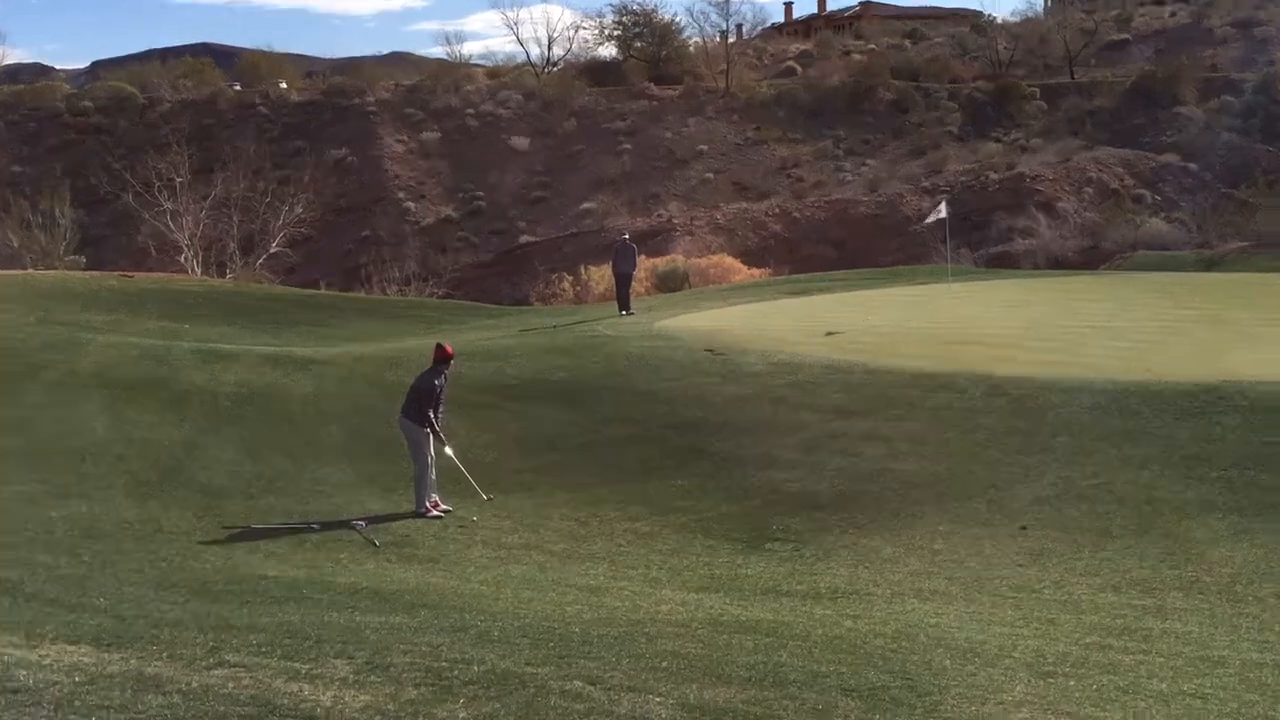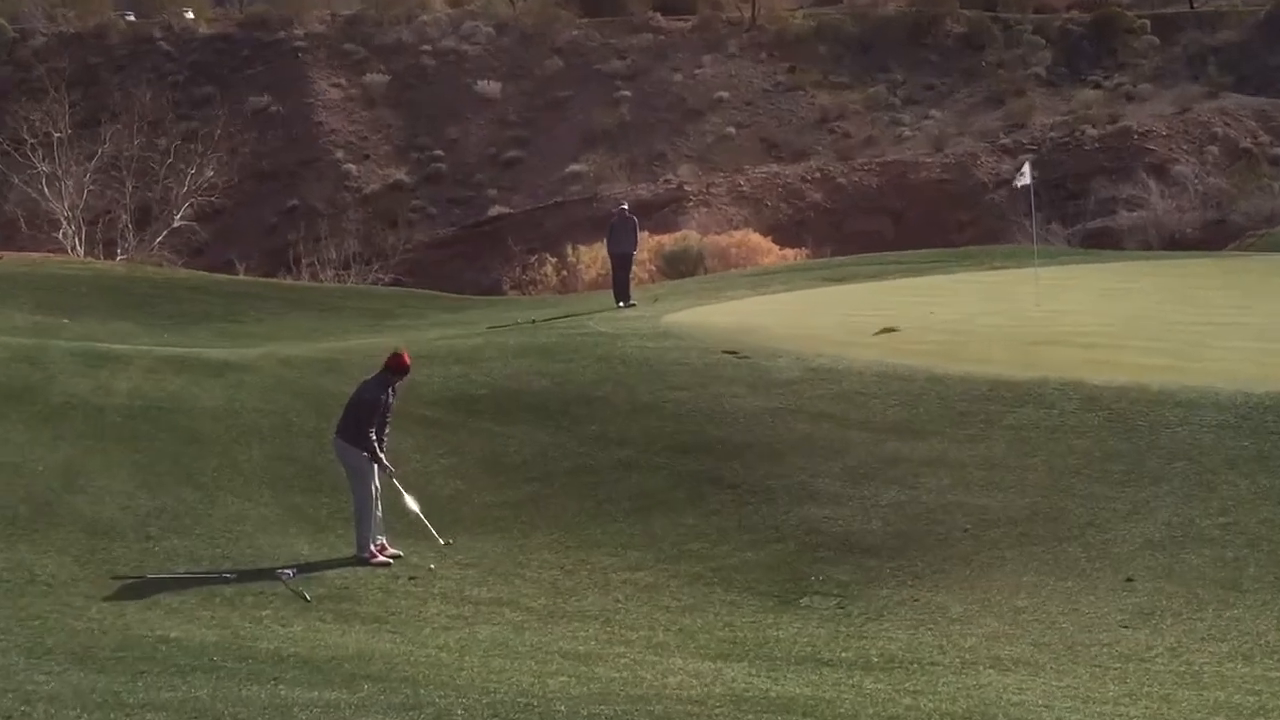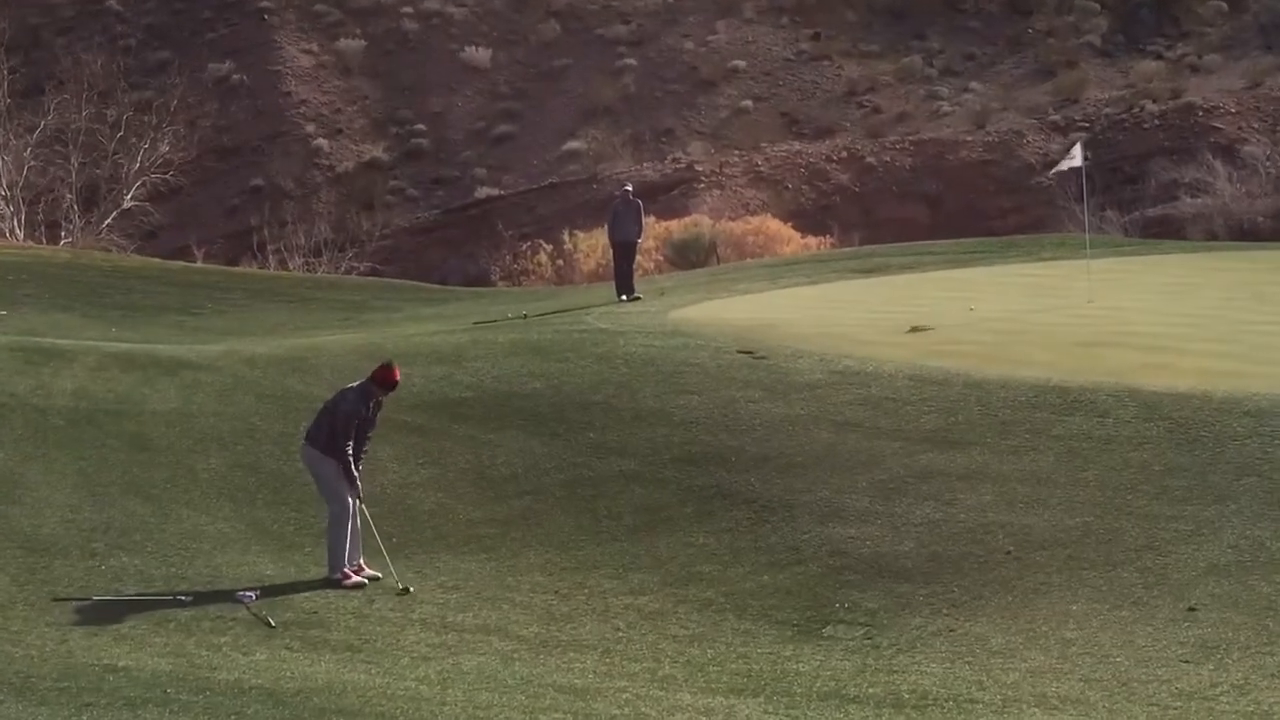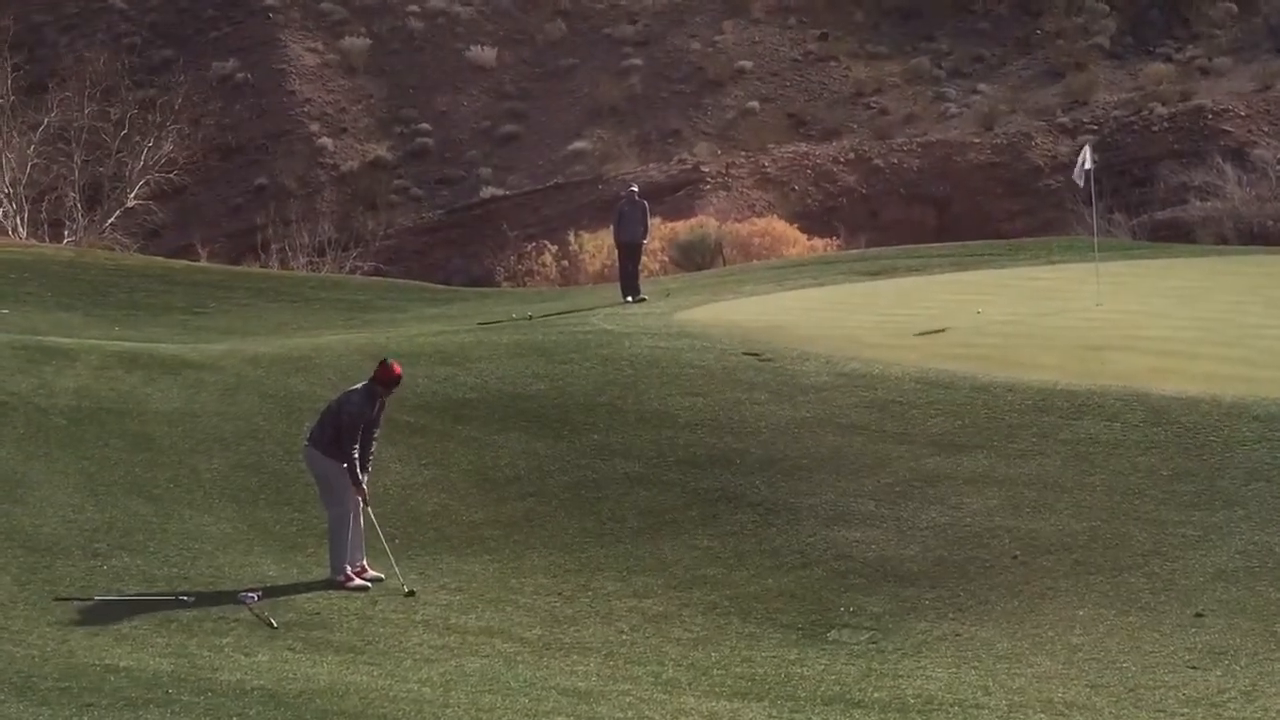
dt=0.7s
person 1, frame 1
right shoulder: (430, 382)
left elbow: (439, 403)
right elbow: (426, 411)
left wrist: (437, 426)
right wrist: (436, 432)
left hip: (422, 422)
right hip: (413, 423)
left knee: (430, 460)
right knee: (423, 462)
person 1, frame 2
left shoulder: (389, 387)
right shoulder: (373, 392)
left elbow: (384, 422)
right elbow: (367, 431)
left wrist: (381, 452)
right wrist: (379, 459)
left hip: (365, 444)
right hip: (350, 444)
left knee: (374, 492)
right knee: (365, 495)
left ankle: (377, 542)
right ankle: (365, 550)
person 1, frame 3
left shoulder: (375, 400)
right shoulder: (351, 401)
left elbow: (364, 437)
right elbow: (344, 444)
left wrist: (356, 470)
right wrist: (352, 478)
left hip: (335, 453)
right hip: (319, 451)
left knee: (351, 505)
right knee: (341, 507)
left ankle: (353, 562)
right ankle: (338, 570)
person 1, frame 4
left shoulder: (378, 400)
right shoulder: (356, 403)
left elbow: (369, 438)
right elbow: (350, 445)
left wrist: (364, 473)
right wrist: (357, 481)
left hip: (338, 454)
right hip: (322, 453)
left knee: (354, 506)
right knee: (342, 510)
left ankle: (356, 564)
right ankle: (340, 572)
